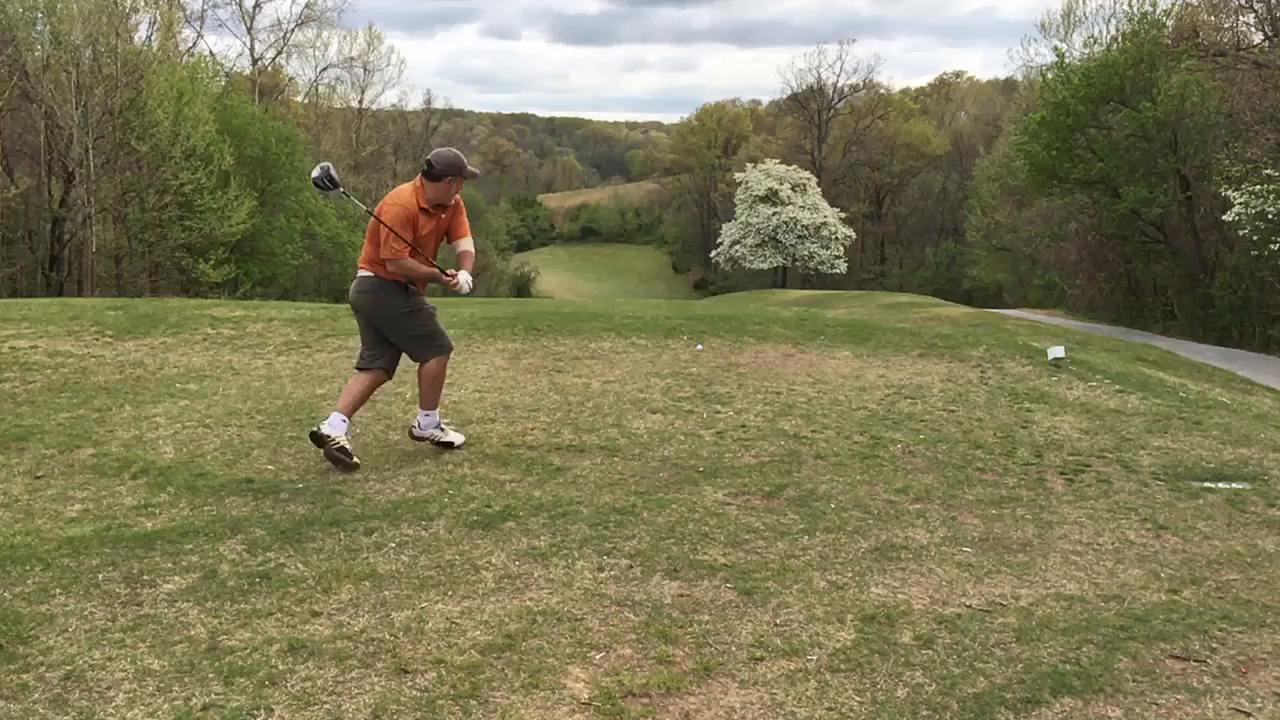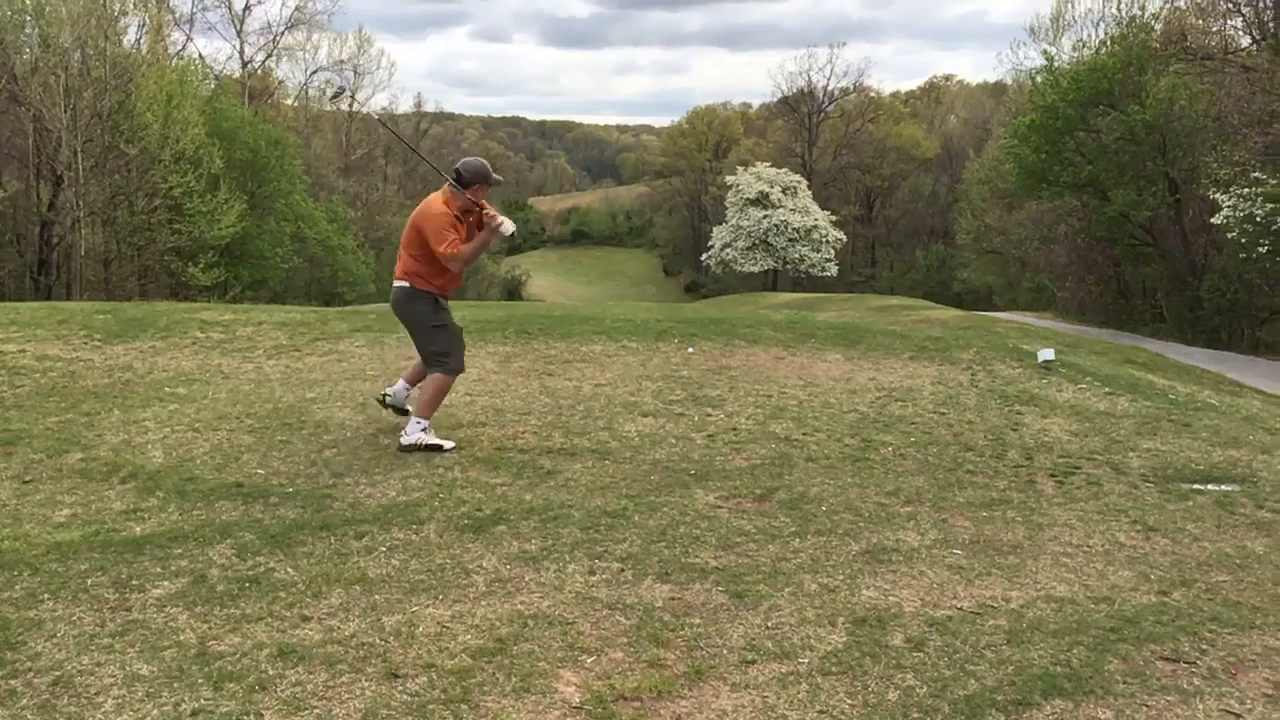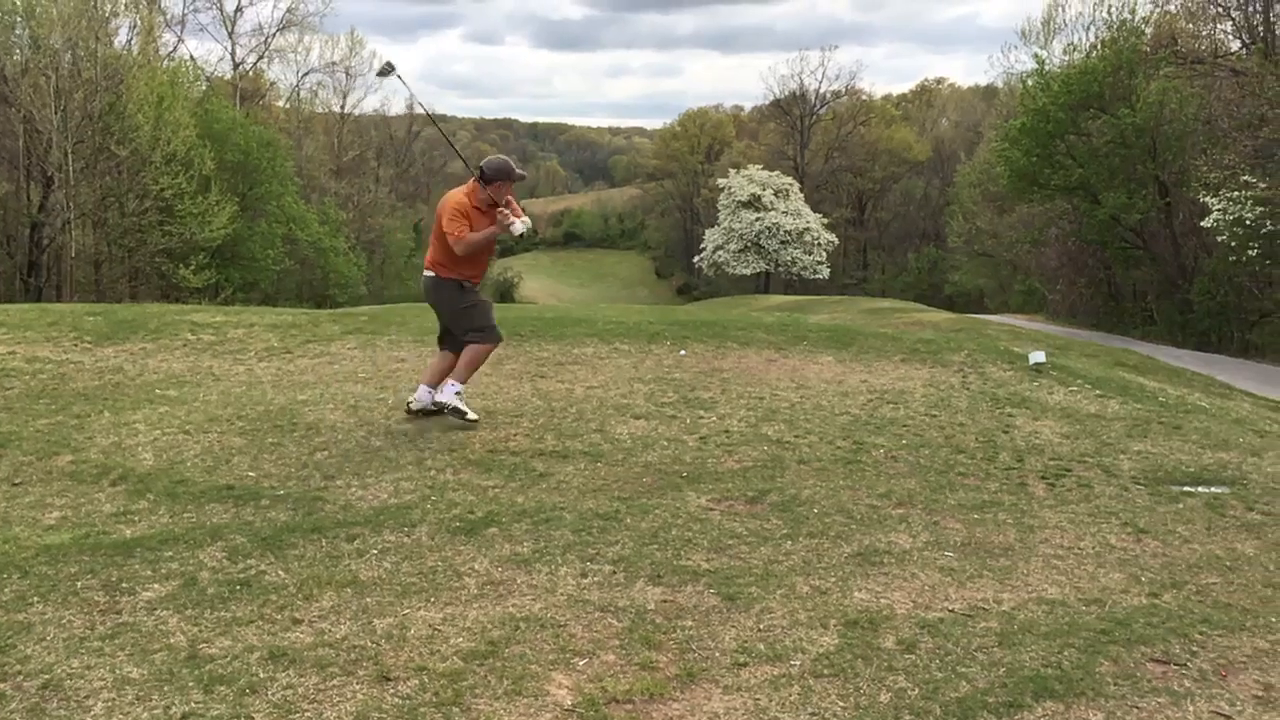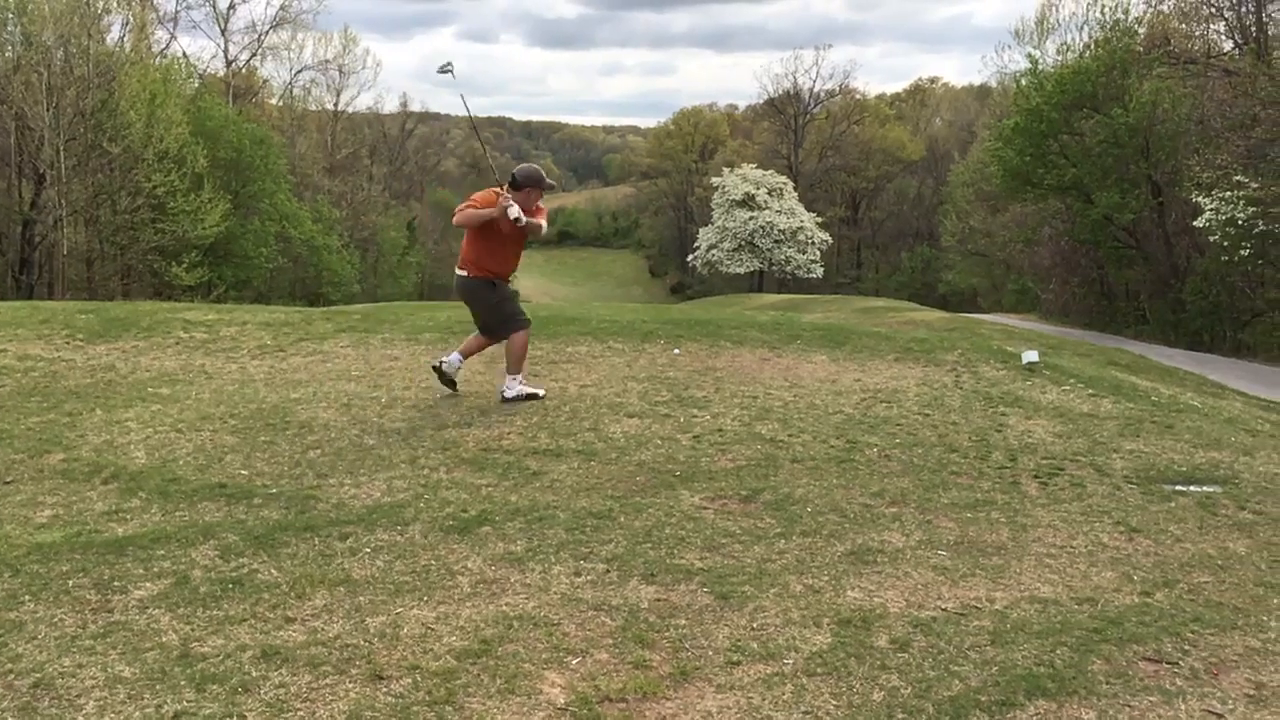
dt=0.2s
person 1, frame 1
left shoulder: (450, 202)
right shoulder: (401, 205)
left elbow: (463, 241)
right elbow: (395, 263)
left wrist: (465, 270)
right wrist: (439, 277)
right hip: (385, 290)
left knee: (375, 367)
right knee: (437, 351)
left ankle: (334, 431)
right ankle: (428, 424)
person 1, frame 2
left shoulder: (471, 206)
right shoulder: (436, 212)
left elbow: (500, 222)
right elbow: (456, 261)
left wrist: (502, 224)
right wrist: (486, 236)
left hip: (419, 295)
right hip: (418, 297)
left knee: (444, 353)
right knee: (448, 364)
left ankle: (397, 393)
right ankle: (416, 431)
person 1, frame 3
left shoulder: (501, 202)
right shoulder: (457, 202)
left elbow: (522, 223)
right elbow: (462, 246)
left wrist: (518, 224)
right wrist: (494, 227)
left hip: (458, 284)
right hip: (447, 284)
left knee: (455, 344)
right knee: (486, 337)
left ankle: (423, 398)
right ankle: (450, 391)
person 1, frame 4
left shoulder: (534, 208)
right shoulder: (486, 199)
left elbow: (540, 230)
right elbow: (459, 220)
left wrist: (523, 219)
right wrist: (494, 213)
left hip: (490, 280)
right hip: (478, 280)
left knee: (493, 330)
right knee: (518, 326)
left ankle: (450, 363)
right ankle: (514, 388)
